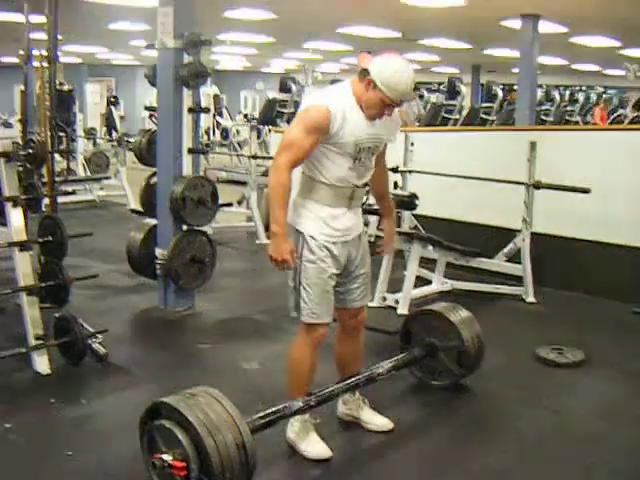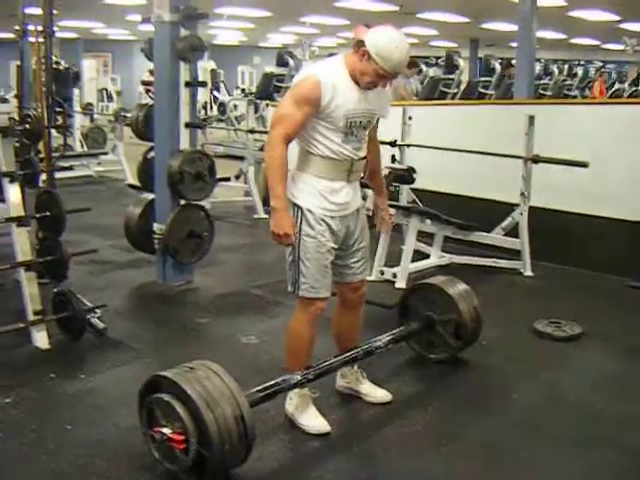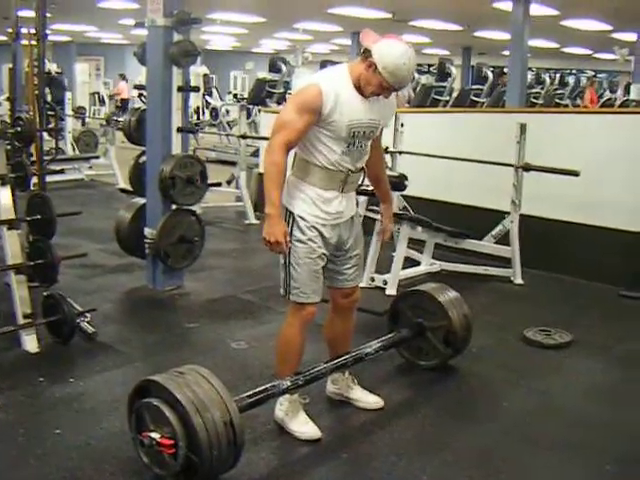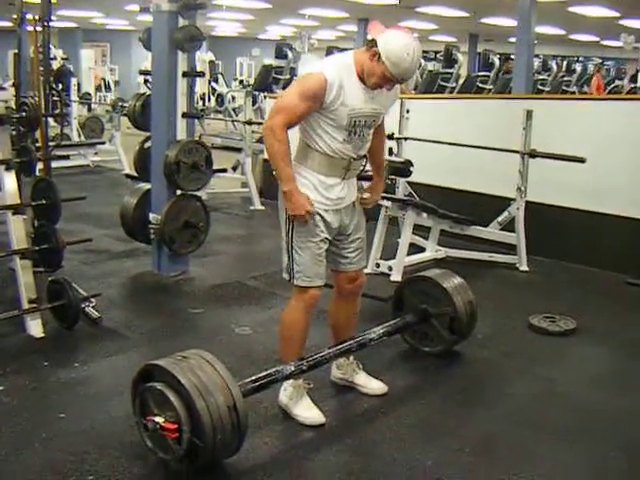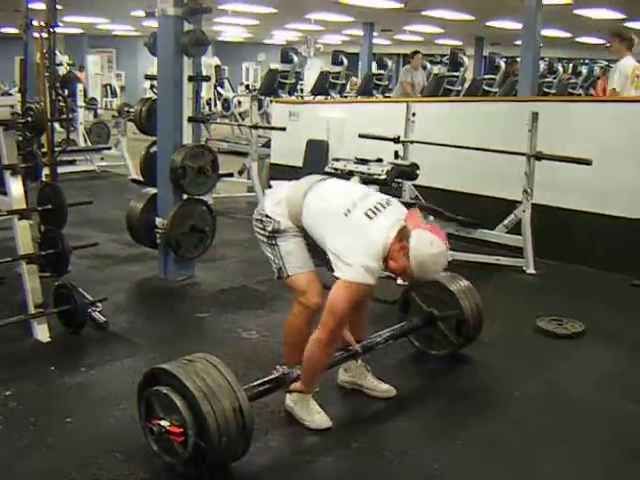
dt=1s
person 1, frame 1
left shoulder: (385, 116)
right shoulder: (325, 108)
right elbow: (281, 166)
left wrist: (388, 216)
right wrist: (279, 232)
left hip: (352, 228)
right hip: (315, 229)
left knee: (354, 319)
right knee: (313, 327)
left ankle: (351, 401)
right ankle: (298, 422)
person 1, frame 2
left shoulder: (379, 90)
right shoulder: (317, 81)
right elbow: (277, 140)
left wrist: (381, 195)
right wrist: (279, 207)
left hip: (351, 202)
right hip: (312, 204)
left knee: (354, 292)
right knee: (312, 303)
left ankle: (349, 374)
right ankle: (296, 396)
person 1, frame 3
left shoulder: (384, 101)
right shoulder: (320, 90)
right elbow: (277, 147)
left wrist: (386, 202)
right wrist: (272, 215)
left hip: (346, 211)
right hip: (307, 212)
left knee: (346, 299)
right knee: (304, 309)
left ankle: (340, 380)
right ankle: (287, 402)
person 1, frame 4
left shoulder: (387, 88)
right shoulder: (323, 78)
right elbow: (274, 126)
left wrist: (379, 178)
right wrist: (290, 190)
left hip: (348, 197)
right hip: (308, 196)
left knee: (352, 283)
right knee: (307, 293)
left ankle: (344, 365)
right ankle: (291, 387)
person 1, frame 5
left shoulder: (405, 220)
right shoulder: (364, 263)
right elbow: (325, 334)
right wrist: (304, 388)
right hip: (277, 213)
left knee: (360, 290)
right knee: (310, 299)
left ankle: (353, 368)
right ankle: (297, 394)
